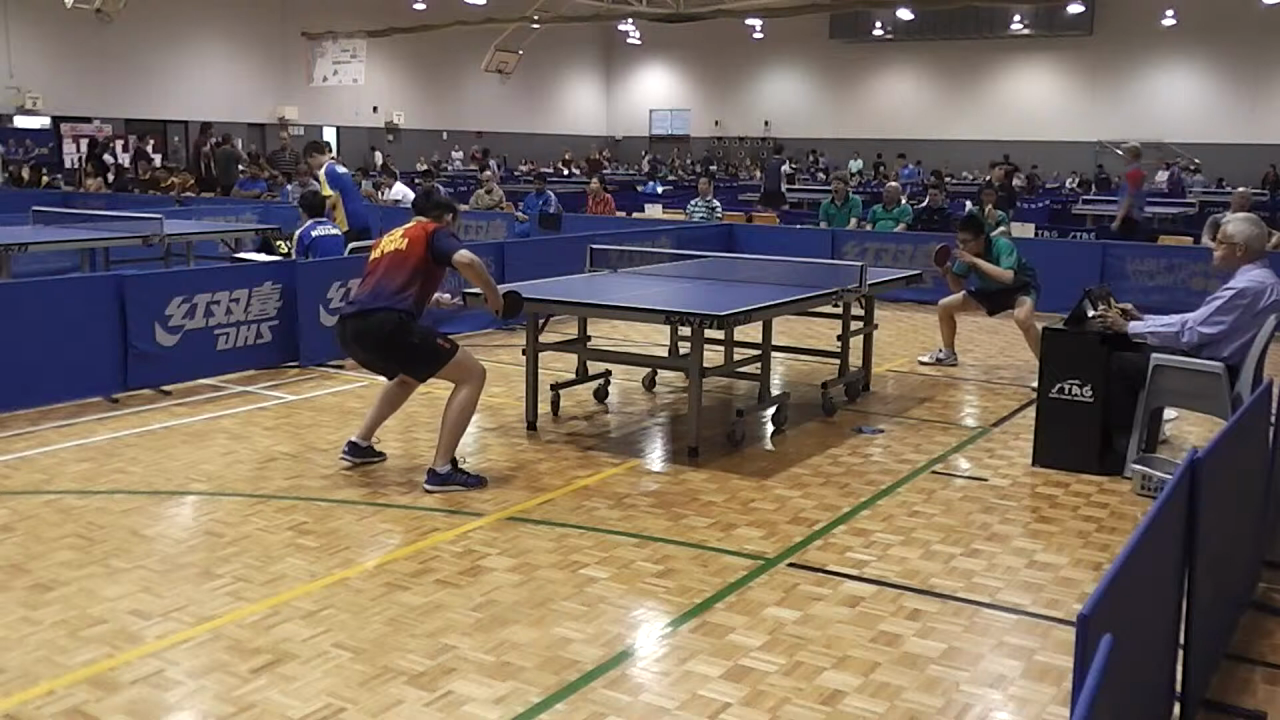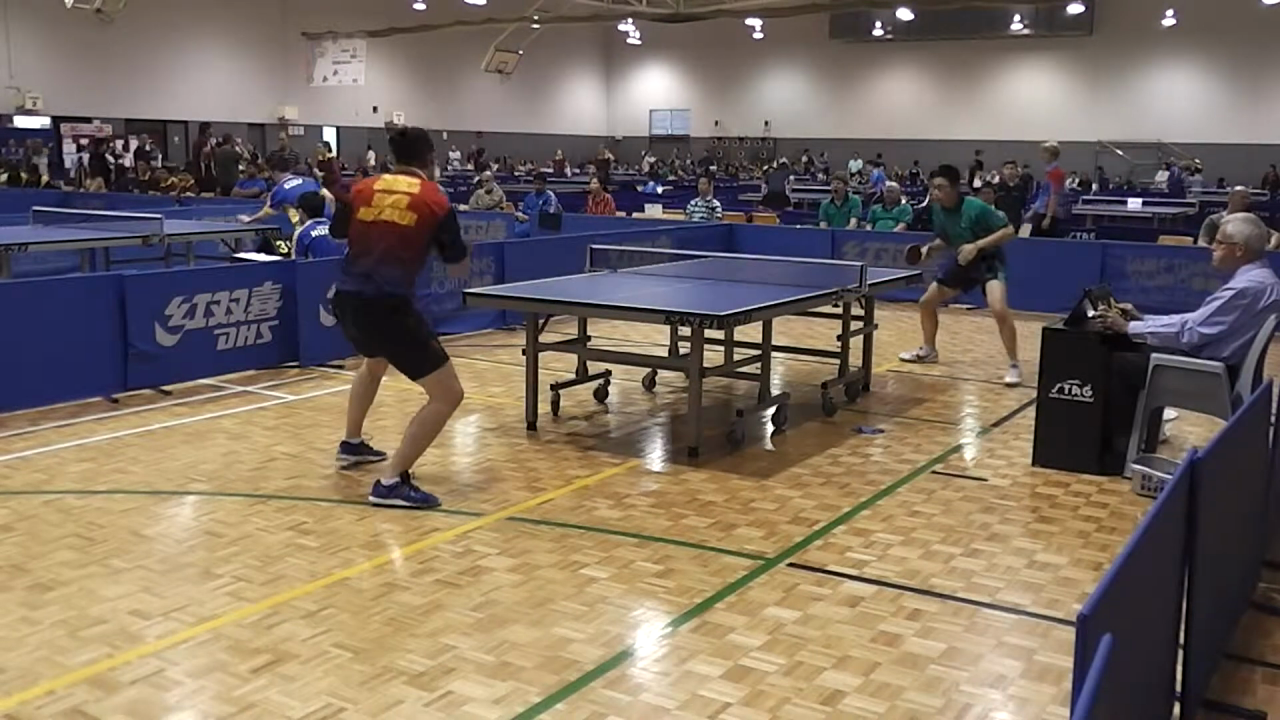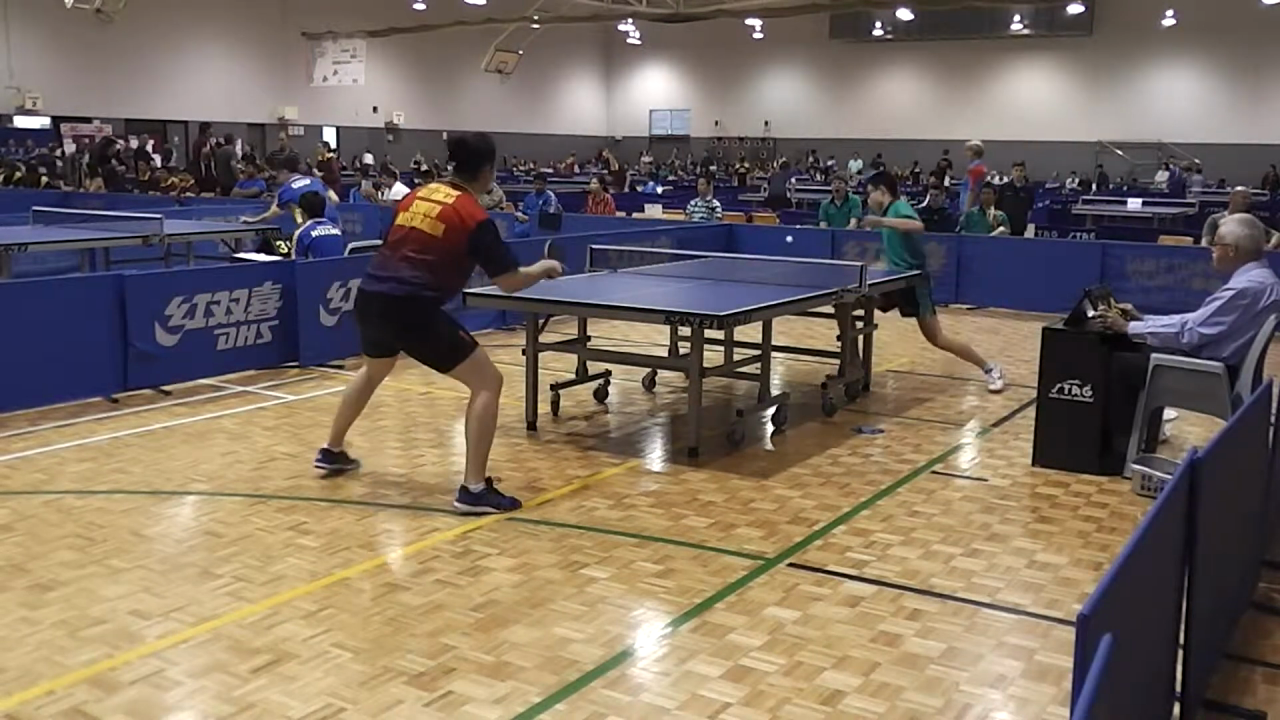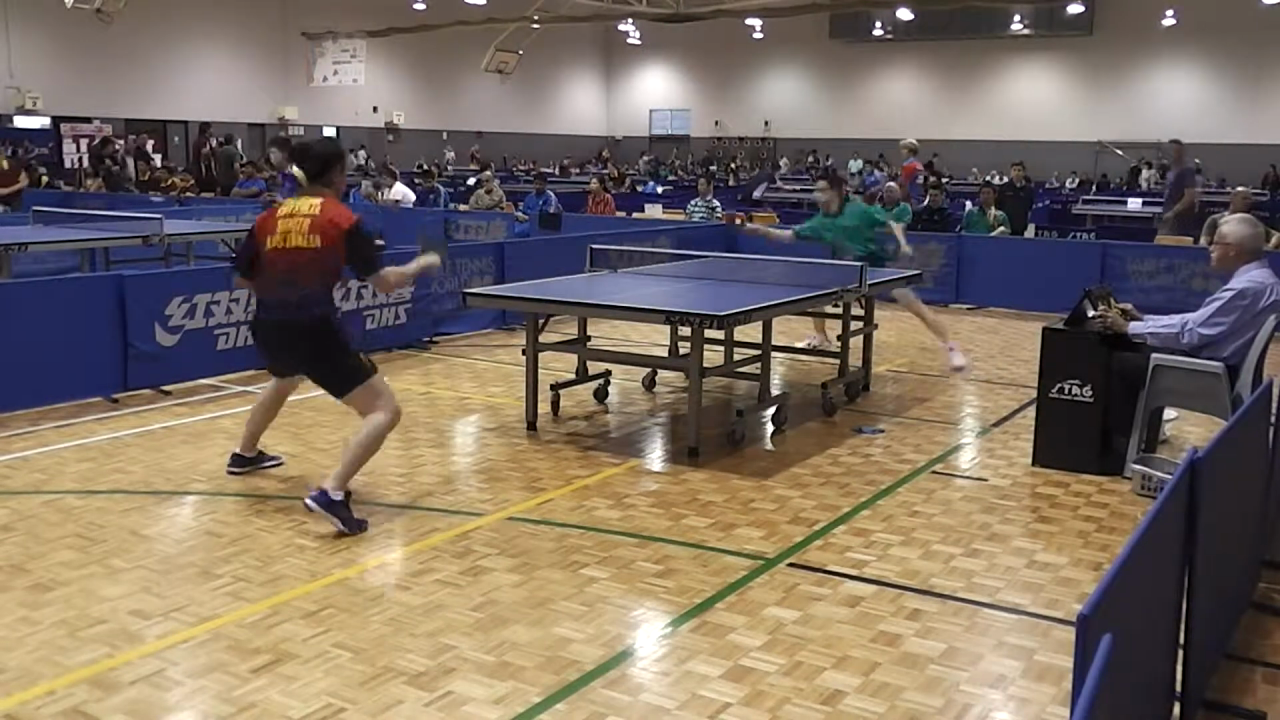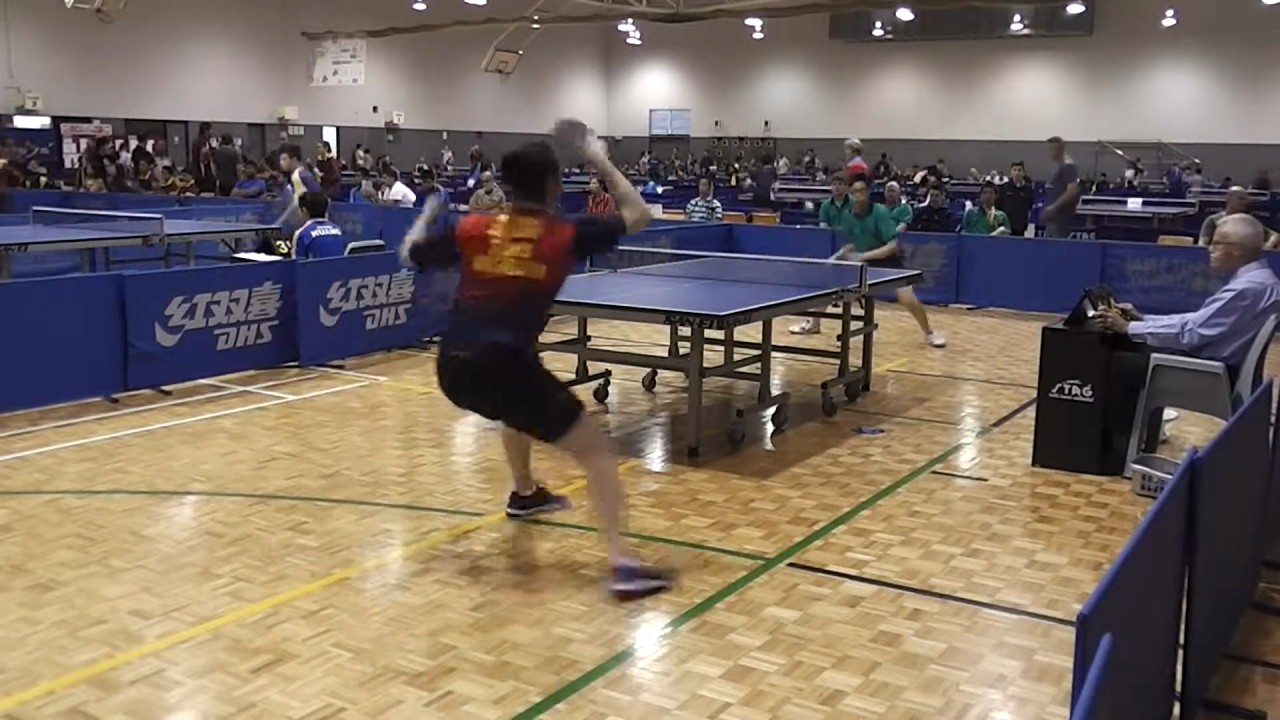
dt=1s
person 1, frame 1
left shoulder: (390, 237)
right shoulder: (434, 233)
right elbow: (466, 260)
left wrist: (425, 299)
right wrist: (493, 294)
left hip: (351, 328)
right hip: (385, 327)
left knee: (410, 376)
right knee: (472, 374)
left ankle: (359, 443)
right ankle: (441, 470)
person 1, frame 2
left shoulder: (363, 189)
right shoulder: (437, 203)
left elbow: (338, 232)
right elbow: (457, 265)
right wrist: (430, 241)
left hip: (347, 301)
right hip: (389, 307)
left knee: (377, 361)
right knee: (448, 394)
left ankle: (352, 442)
right ankle: (391, 482)
person 1, frame 3
left shoulder: (418, 196)
right shoulder: (476, 218)
right elbow: (509, 280)
right wrist: (544, 268)
left hip: (372, 298)
right hip: (413, 309)
left knee: (373, 371)
right knee: (488, 382)
left ankle: (332, 450)
right ankle: (475, 488)
person 1, frame 4
left shoulder: (268, 218)
right shoulder: (343, 220)
left elbow: (242, 277)
right elbow: (383, 281)
right wrist: (422, 263)
left hip: (267, 327)
right hip: (312, 332)
left knee: (283, 381)
right knee: (385, 411)
left ankle: (245, 453)
right ankle: (332, 492)
person 1, frame 5
left shoulder: (471, 228)
right shoulder: (566, 234)
left elbow: (410, 254)
right elbow: (636, 215)
left wrist: (428, 211)
right wrist: (603, 162)
left hip: (455, 367)
right hip: (508, 369)
left knee: (510, 410)
right knee: (600, 454)
left ankle: (525, 493)
right ankle: (619, 566)
person 2, frame 1
left shoulder: (1249, 287)
right shoulder: (1257, 279)
left elbow: (1190, 331)
right elbow: (1197, 320)
left wrist: (1128, 327)
right wrist: (1142, 318)
right hip: (1213, 363)
left knee: (1119, 363)
right knee: (1136, 352)
left ankle: (1123, 446)
person 2, frame 2
left shoulder: (1248, 287)
right shoulder: (1258, 279)
left elbow: (1190, 331)
right elbow: (1197, 320)
left wrist: (1128, 327)
right wrist: (1143, 318)
right hip: (1215, 364)
left knee: (1119, 363)
right knee: (1139, 352)
left ankle: (1123, 448)
right ankle: (1140, 440)
person 2, frame 3
left shoulder: (1247, 287)
right shoulder: (1259, 278)
left elbow: (1189, 331)
right elbow: (1197, 320)
left wrist: (1128, 327)
right wrist: (1143, 318)
left knee: (1120, 364)
right knee: (1142, 352)
left ankle: (1123, 447)
right ankle: (1141, 440)
person 2, frame 4
left shoulder: (1248, 287)
right shoulder: (1257, 279)
left elbow: (1190, 332)
right elbow: (1197, 320)
left wrist: (1128, 327)
right wrist: (1142, 318)
left knee: (1120, 364)
right knee: (1139, 352)
left ankle: (1123, 445)
right ankle: (1139, 438)
person 2, frame 5
left shoulder: (1249, 288)
right shoulder: (1256, 279)
left elbow: (1190, 332)
right elbow: (1198, 320)
left wrist: (1129, 328)
right wrist: (1143, 318)
right hip: (1216, 364)
left knee: (1120, 364)
right knee: (1138, 352)
left ankle: (1125, 444)
person 3, frame 1
left shoulder: (1002, 246)
right shoulder: (966, 252)
left elbow: (1008, 277)
right elbow: (958, 288)
left wrist: (975, 261)
right wrist: (948, 272)
left hip: (1021, 287)
right hip: (991, 290)
left knee: (1022, 318)
right knee: (944, 307)
right ankle: (948, 354)
person 3, frame 2
left shoulder: (975, 207)
right shoulder: (939, 211)
left elbow: (1008, 232)
left wrist: (976, 245)
right wrist: (929, 248)
left hip: (988, 260)
right hip: (961, 262)
left knee: (999, 309)
right knee: (926, 303)
left ankle: (1013, 365)
right ankle: (928, 350)
person 3, frame 3
left shoulder: (900, 209)
right shoulder: (884, 214)
left elbow: (917, 226)
left wrist: (880, 221)
left knee: (938, 339)
left ankle: (990, 369)
person 3, frame 4
left shoulder: (858, 209)
right shoulder: (819, 222)
left elbow: (891, 223)
right elbow: (789, 235)
left wrist: (903, 243)
right wrist: (758, 229)
left hip: (878, 263)
left knee: (914, 306)
left ankle: (951, 348)
right ankle: (821, 338)
person 3, frame 5
left shoulder: (880, 215)
right shoulder: (847, 216)
left elbow: (893, 246)
left wrist: (863, 256)
left hip: (889, 262)
right hip: (863, 262)
left knee: (909, 301)
left ankle: (929, 333)
right ankle: (814, 324)
